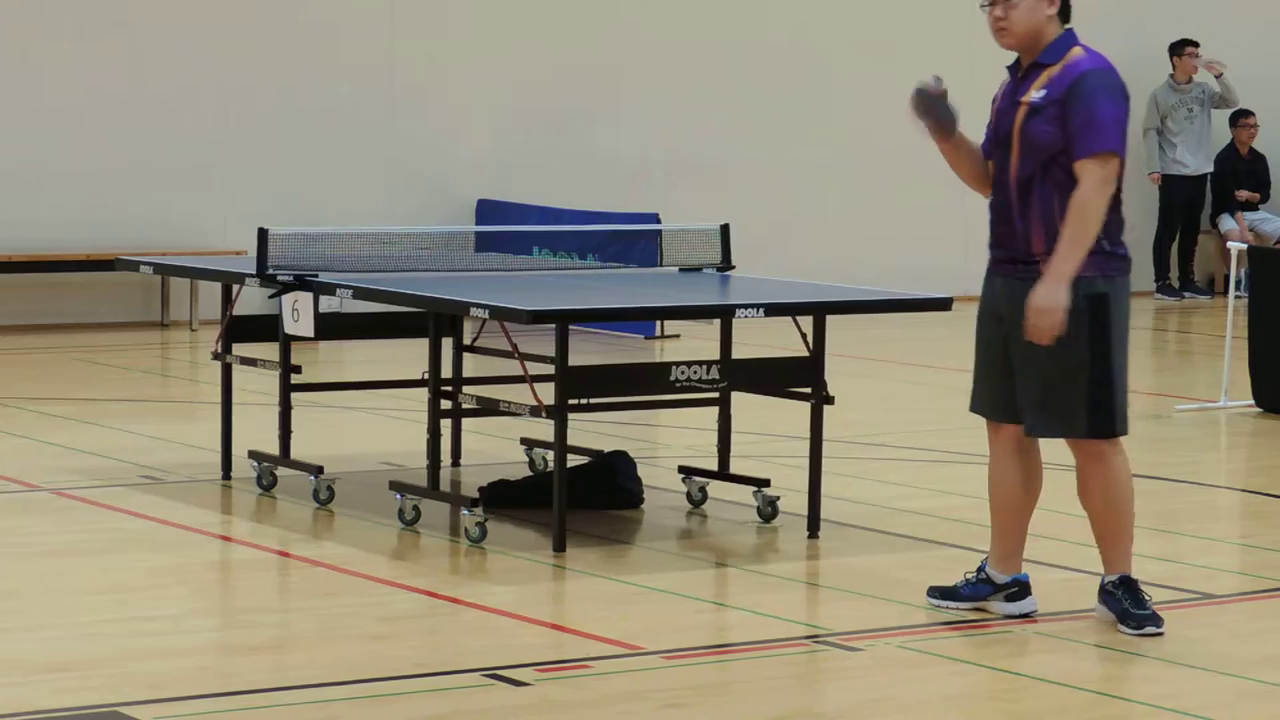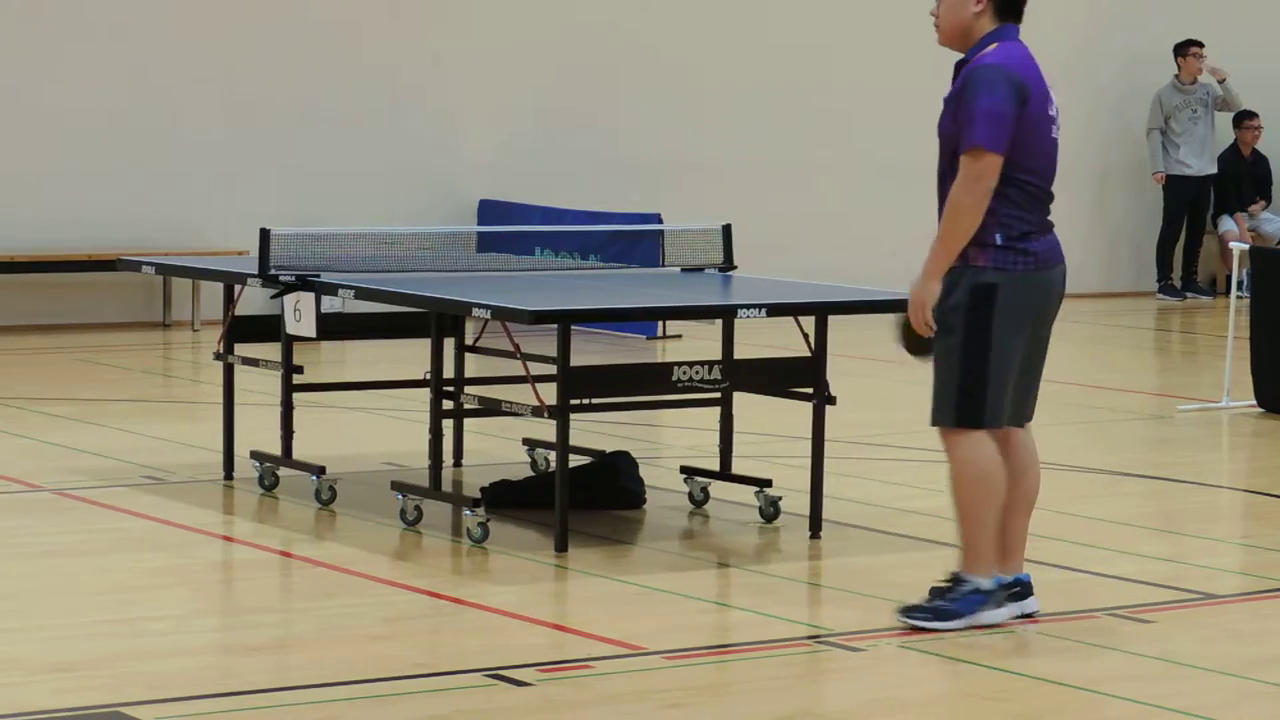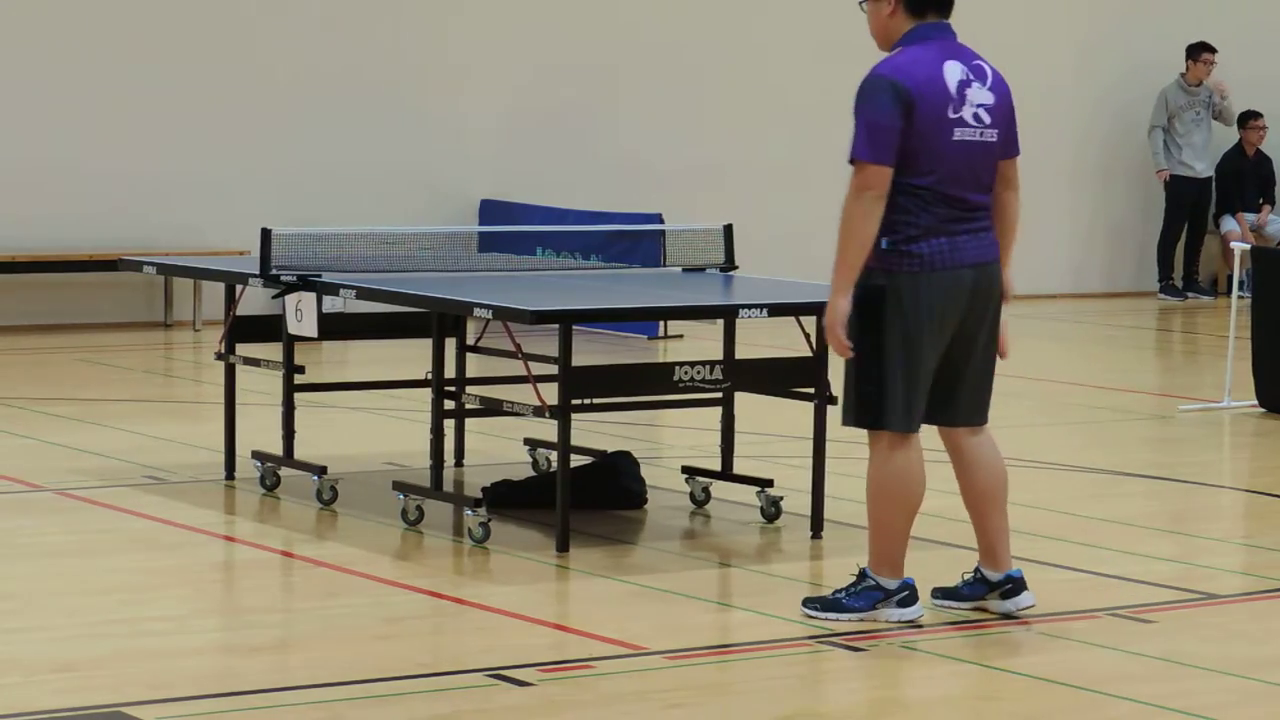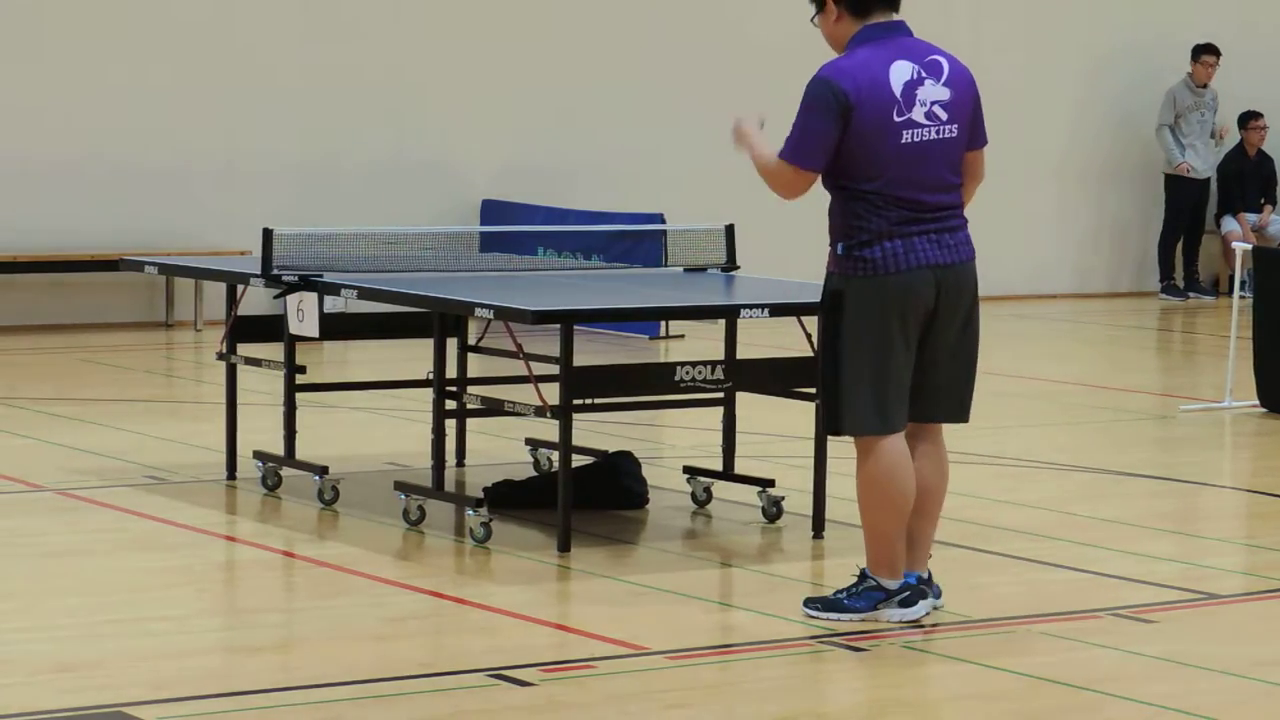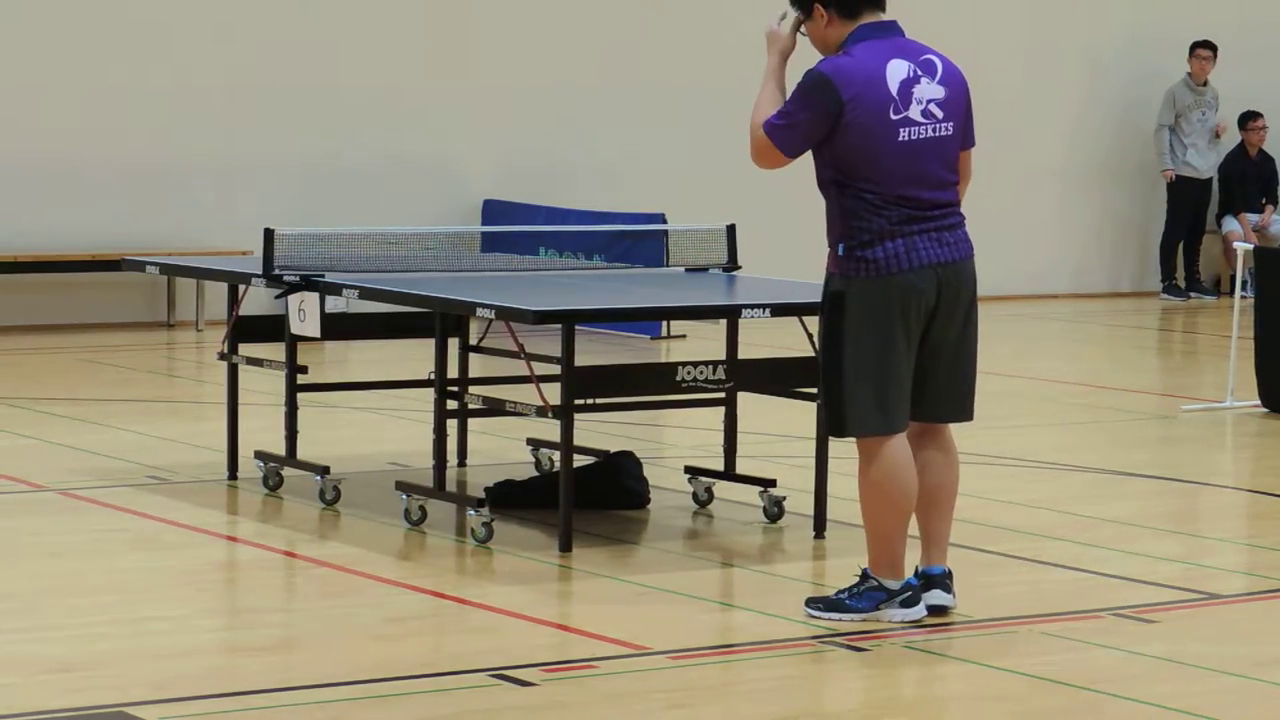
dt=0.5s
person 1, frame 1
left shoulder: (1090, 78)
right shoulder: (1013, 87)
left elbow: (1095, 184)
right elbow: (989, 179)
left wrist: (1057, 279)
right wrist: (945, 134)
left hip: (1075, 287)
right hip: (1006, 280)
left knee: (1093, 440)
right knee: (1007, 429)
left ankle: (1119, 581)
right ankle: (1004, 576)
person 1, frame 2
left shoulder: (990, 71)
right shoulder: (1008, 68)
left elbow: (977, 183)
left wrist: (931, 276)
right wrist: (946, 268)
left hip: (995, 272)
right hip: (1027, 269)
left knee: (967, 425)
right knee: (1004, 425)
left ankle: (982, 581)
right ankle: (1005, 571)
person 1, frame 3
left shoulder: (891, 77)
right shoulder: (988, 76)
left elbow: (869, 191)
right elbow: (1007, 186)
left wrist: (841, 291)
right wrist: (1001, 267)
left hip: (909, 274)
right hip: (975, 269)
left knee: (892, 431)
right knee: (966, 426)
left ankle: (887, 584)
right ankle: (1000, 574)
person 1, frame 4
left shoulder: (840, 80)
right shoulder: (954, 71)
left elbow: (789, 181)
left wrist: (751, 142)
left hip: (876, 275)
right hip: (951, 265)
left knee: (879, 431)
right knee: (924, 427)
left ankle: (886, 586)
right ankle: (917, 573)
person 1, frame 5
left shoulder: (835, 78)
right shoulder: (945, 70)
left elbow: (765, 151)
left wrist: (775, 60)
left hip: (876, 273)
right hip: (950, 264)
left knee: (882, 432)
right knee: (930, 425)
left ankle: (889, 585)
right ankle: (936, 573)
person 2, frame 1
left shoulder: (1203, 91)
right shoulder: (1160, 94)
left elbow: (1232, 102)
right elbow: (1150, 132)
left wrist: (1219, 76)
right wrist: (1153, 167)
left hip: (1199, 171)
right hip: (1173, 172)
left knee: (1191, 230)
right knee: (1168, 228)
left ankle: (1187, 281)
right ankle: (1162, 283)
person 2, frame 2
left shoulder: (1208, 91)
right shoulder: (1164, 95)
left elbow: (1236, 106)
right elbow: (1154, 132)
left wrist: (1222, 80)
right wrist: (1157, 167)
left hip: (1204, 172)
right hip: (1176, 173)
left knee: (1197, 230)
right knee: (1172, 229)
left ankle: (1190, 281)
right ankle: (1164, 283)
person 2, frame 3
left shoulder: (1210, 93)
right shoulder: (1169, 93)
left elbow: (1229, 121)
right elbow: (1156, 129)
left wrist: (1223, 99)
right wrist: (1161, 163)
left hip: (1204, 173)
right hip: (1179, 173)
left knee: (1198, 230)
right knee: (1173, 229)
left ankle: (1191, 281)
right ankle: (1165, 283)
person 2, frame 4
left shoulder: (1213, 95)
right shoulder: (1176, 92)
right elbow: (1162, 129)
left wrist: (1218, 133)
right wrist: (1176, 160)
left hip: (1204, 173)
right hip: (1179, 174)
left knee: (1196, 230)
right knee: (1173, 229)
left ankle: (1192, 281)
right ankle: (1167, 282)
person 2, frame 5
left shoulder: (1213, 94)
right shoulder: (1175, 92)
right elbow: (1162, 129)
left wrist: (1218, 133)
right wrist: (1165, 164)
left hip: (1206, 173)
right hip: (1182, 172)
left knee: (1196, 231)
right knee: (1175, 229)
left ankle: (1193, 281)
right ankle: (1168, 283)
person 3, frame 1
left shoulder: (1260, 159)
right shoulder: (1224, 159)
right elbow: (1228, 198)
left wrist: (1249, 195)
right wrist: (1244, 230)
left hip: (1253, 211)
right hip: (1227, 212)
right knee: (1233, 236)
right ankle: (1234, 279)
person 3, frame 2
left shoulder: (1262, 160)
right shoulder: (1226, 160)
right elbow: (1228, 199)
left wrist: (1260, 206)
right wrist: (1243, 230)
left hip: (1255, 213)
right hip: (1229, 213)
right knee: (1229, 237)
right ankle: (1234, 280)
person 3, frame 3
left shoulder: (1265, 161)
right shoulder: (1229, 160)
left elbow: (1269, 195)
right elbow: (1230, 199)
left wrist: (1264, 213)
right wrist: (1245, 230)
left hip: (1257, 213)
right hip: (1231, 214)
right knee: (1232, 237)
right ankle: (1235, 280)
person 3, frame 4
right shoulder: (1230, 161)
right elbow: (1232, 200)
right wrist: (1247, 231)
left hip: (1259, 214)
right hip: (1232, 214)
right knee: (1233, 237)
right ankle: (1236, 279)
person 3, frame 5
right shoulder: (1232, 161)
right elbow: (1233, 200)
right wrist: (1248, 231)
left hip: (1261, 214)
right hip: (1233, 214)
right knee: (1233, 237)
right ankle: (1238, 279)
